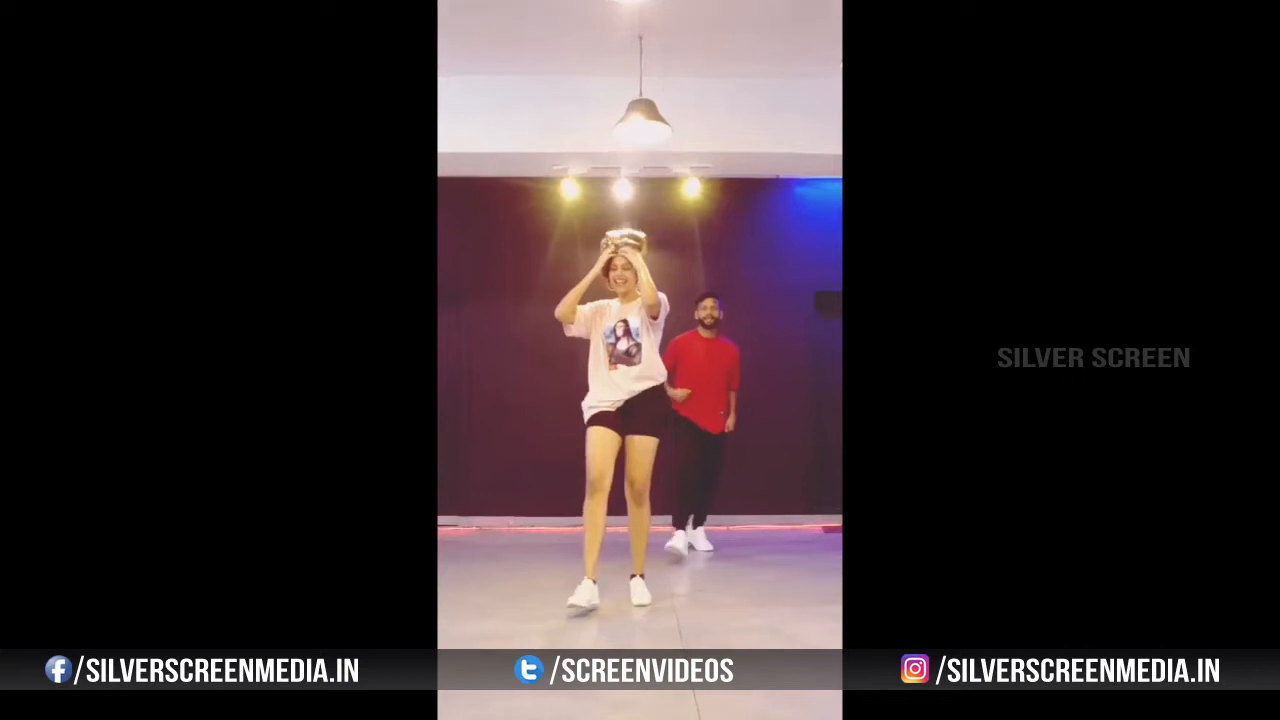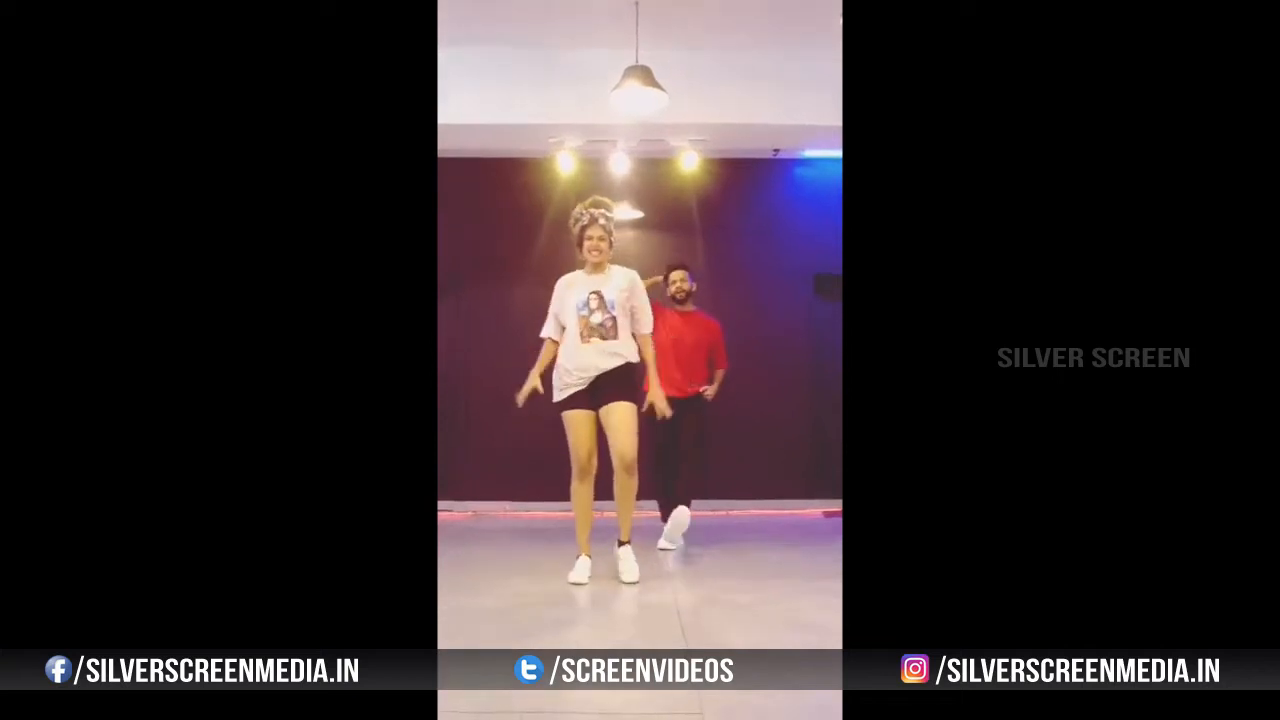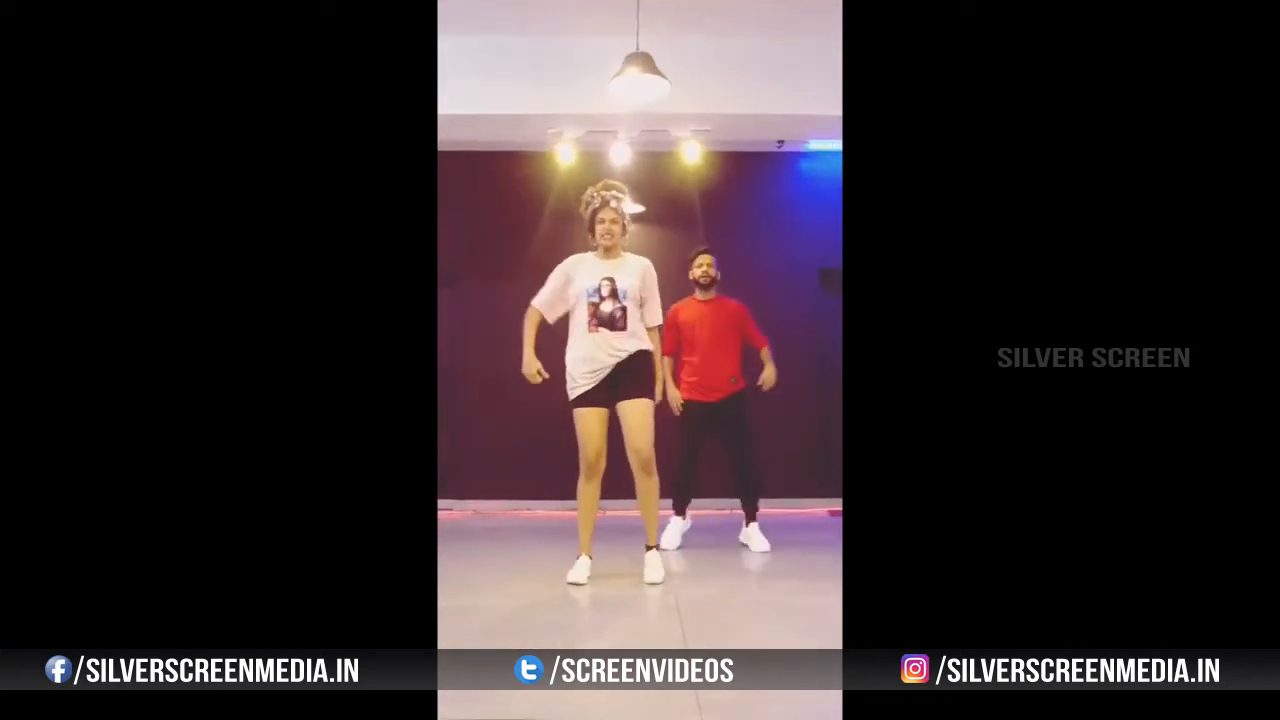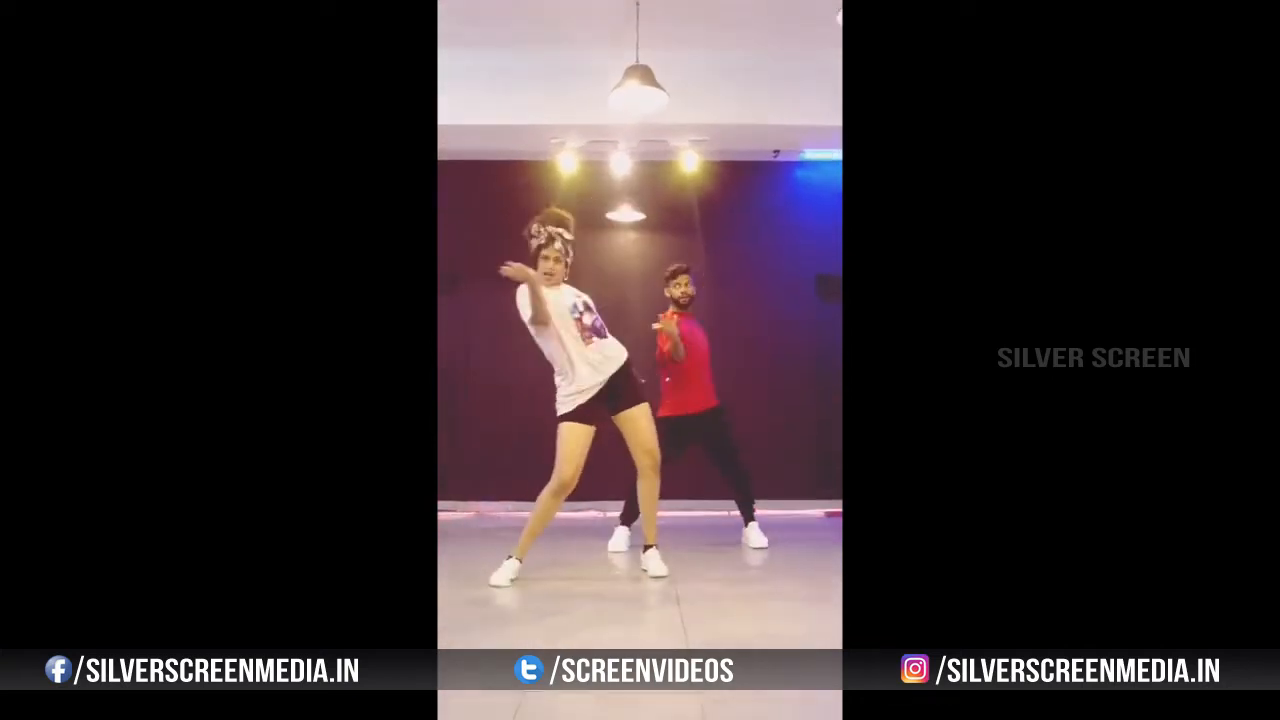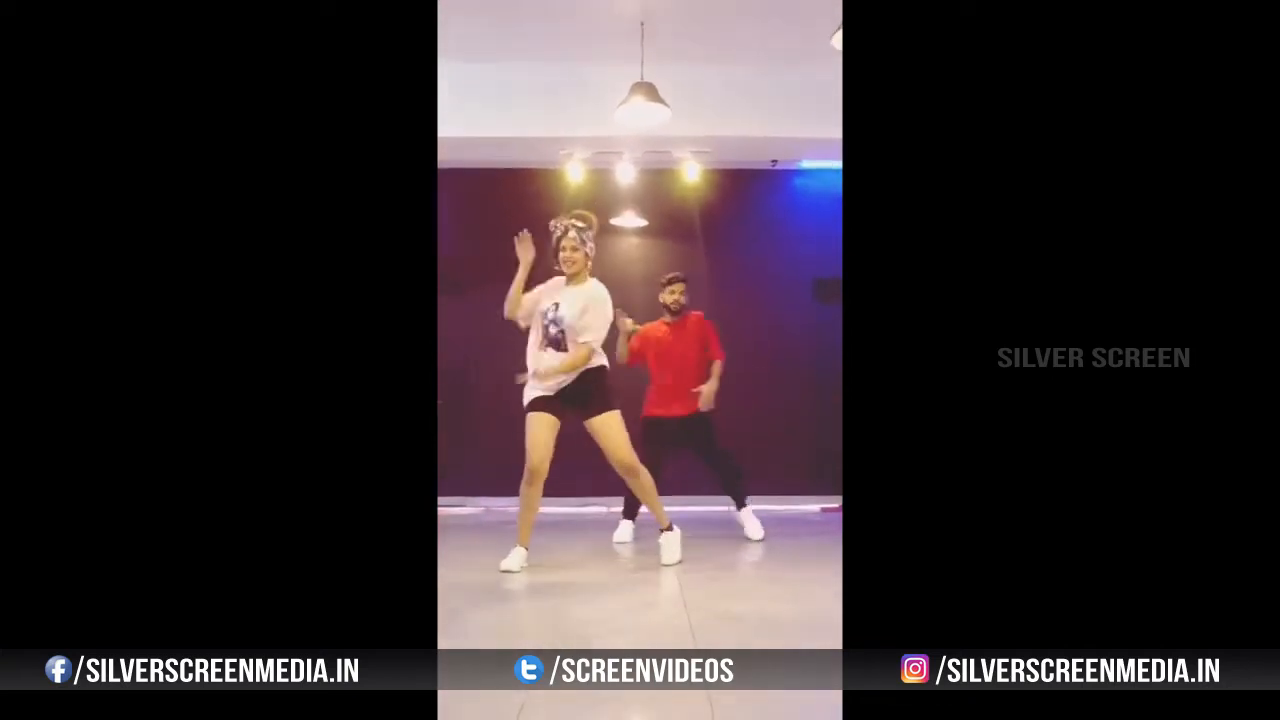
dt=0.7s
person 1, frame 1
left shoulder: (651, 306)
right shoulder: (598, 311)
left elbow: (652, 302)
right elbow: (561, 313)
left wrist: (639, 261)
right wrist: (594, 271)
left hip: (645, 400)
right hip: (604, 403)
left knee: (638, 489)
right knee: (597, 482)
left ankle: (638, 577)
right ankle: (589, 582)
person 1, frame 2
left shoulder: (628, 279)
right shoulder: (566, 284)
left elbow: (643, 335)
right elbow: (554, 337)
left wrist: (655, 383)
right wrist: (535, 374)
left hip: (617, 374)
right hip: (574, 380)
left knee: (626, 458)
right knee: (582, 467)
left ankle: (624, 544)
right ankle: (583, 555)
person 1, frame 3
left shoulder: (641, 267)
right shoulder: (575, 267)
left elbow: (653, 322)
right elbow: (538, 309)
left wrist: (663, 369)
right wrist: (529, 353)
left hip: (631, 366)
right hip: (587, 373)
left knee: (643, 457)
right knee: (591, 463)
left ankle: (652, 550)
right ankle: (584, 556)
person 1, frame 4
left shoulder: (571, 292)
right shoulder: (529, 292)
right elbow: (541, 318)
right wrist: (531, 283)
left hip: (619, 375)
right hip: (580, 391)
left knee: (650, 459)
right knee: (564, 480)
left ankle: (650, 549)
right ankle: (515, 558)
person 1, frame 5
left shoulder: (597, 293)
right shoulder: (553, 286)
left elbow: (585, 350)
right elbow: (512, 313)
left wrist: (548, 371)
right wrist: (524, 265)
left hip: (587, 381)
right hip: (544, 387)
left knee: (626, 462)
right knee: (535, 468)
left ankle: (666, 528)
right ankle: (521, 547)
person 2, frame 1
left shoulder: (731, 350)
right shoulder: (680, 343)
left elbow: (732, 386)
left wrist: (732, 414)
right wrist: (670, 391)
left hip: (717, 423)
right hip: (687, 420)
left knee: (709, 477)
right knee: (686, 471)
left ankle: (696, 529)
right ankle: (679, 532)
person 2, frame 2
left shoulder: (710, 325)
right shoulder: (656, 315)
left elbow: (720, 363)
left wrist: (714, 386)
right wrist: (653, 281)
left hip: (693, 399)
left knee: (692, 452)
right knee: (664, 460)
left ankle: (683, 510)
right ankle: (669, 524)
person 2, frame 3
left shoulder: (734, 310)
right shoulder: (678, 311)
left elbow: (758, 340)
right elbow: (668, 352)
left wrist: (769, 365)
right wrist: (670, 385)
left hip: (730, 396)
right hip: (691, 398)
left knee: (743, 461)
right knee: (687, 460)
left ankle: (751, 526)
right ankle: (679, 518)
person 2, frame 4
left shoulder: (692, 320)
right shoulder: (670, 324)
right elbow: (677, 355)
right wrist: (673, 336)
left hip: (709, 409)
right hip: (676, 414)
left knee: (734, 468)
left ankle: (750, 525)
right ankle: (624, 528)
person 2, frame 5
left shoulder: (700, 322)
right shoulder: (648, 331)
left elbow: (717, 359)
right elbow: (623, 360)
left wrist: (713, 384)
right wrist: (624, 333)
left hip: (694, 412)
right hip: (658, 415)
left knee: (721, 462)
right knee: (646, 469)
left ankle: (743, 510)
right ankle: (627, 521)
